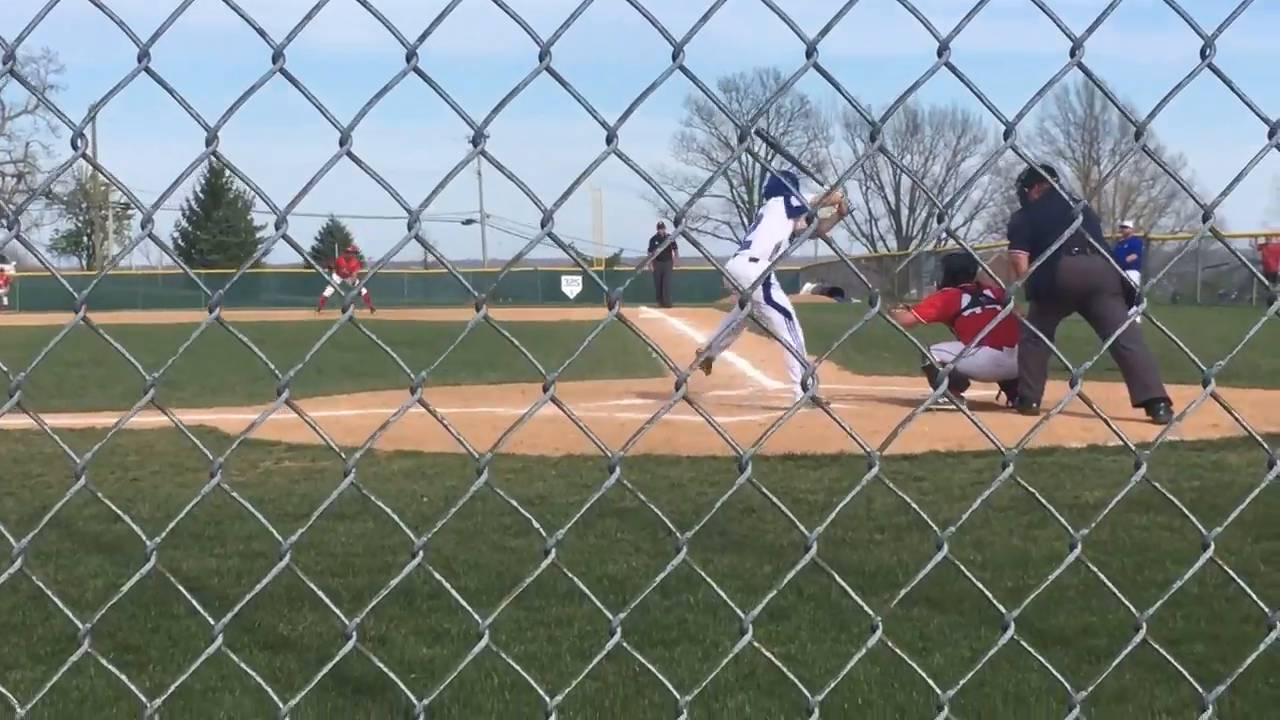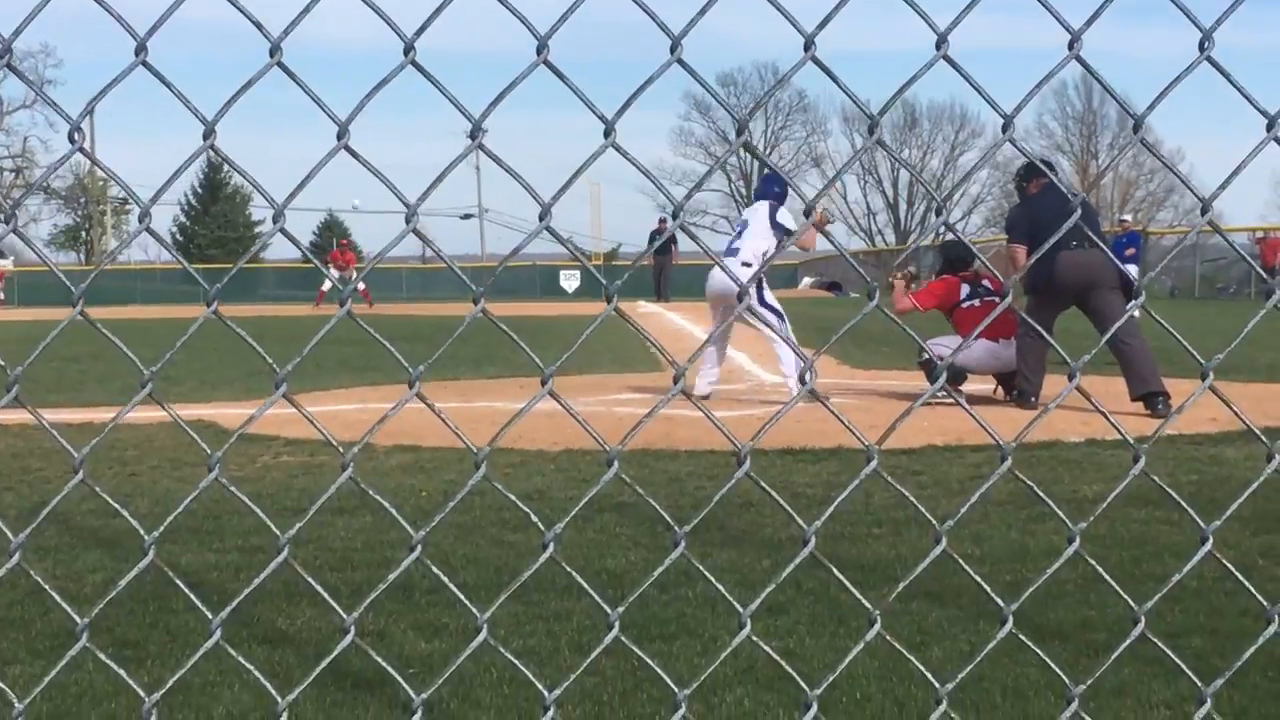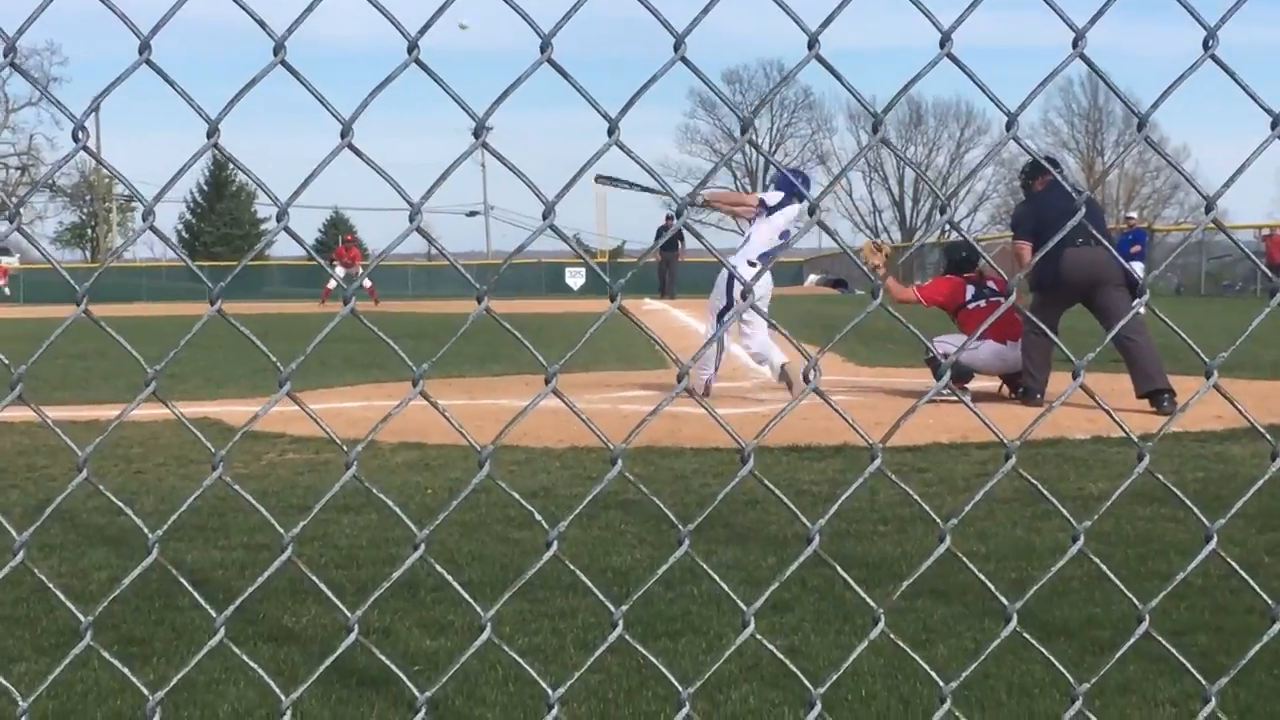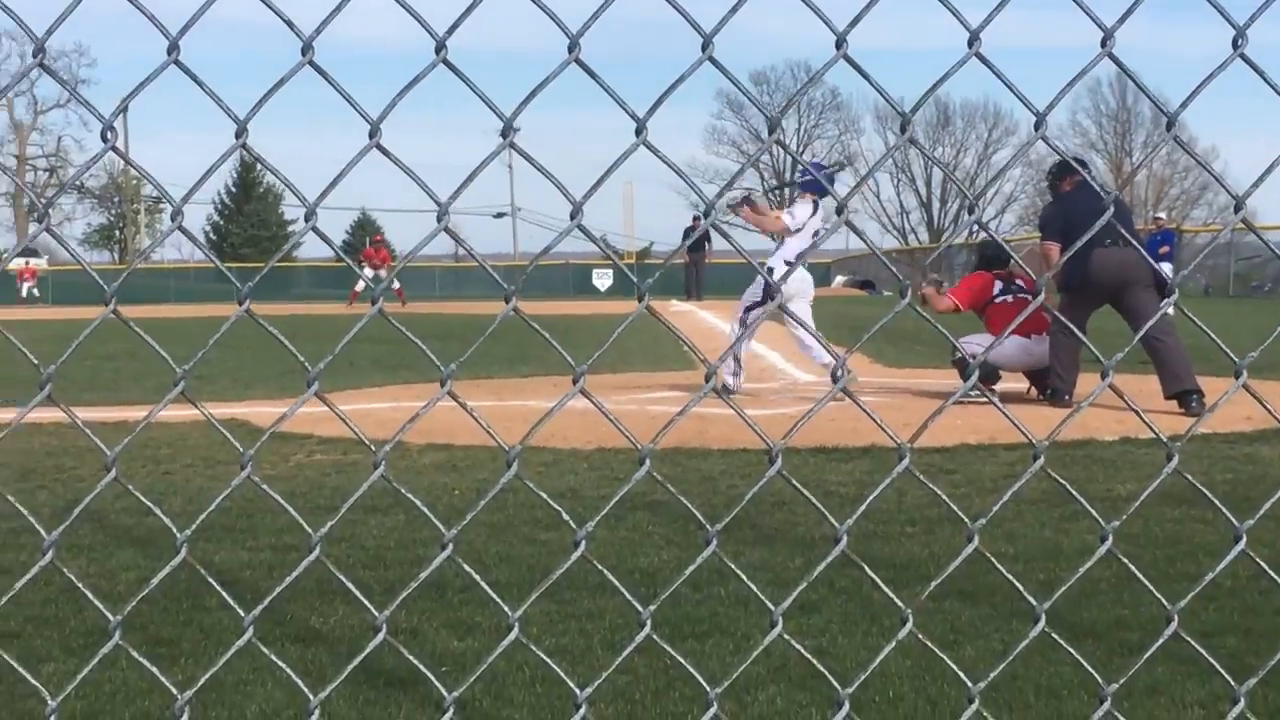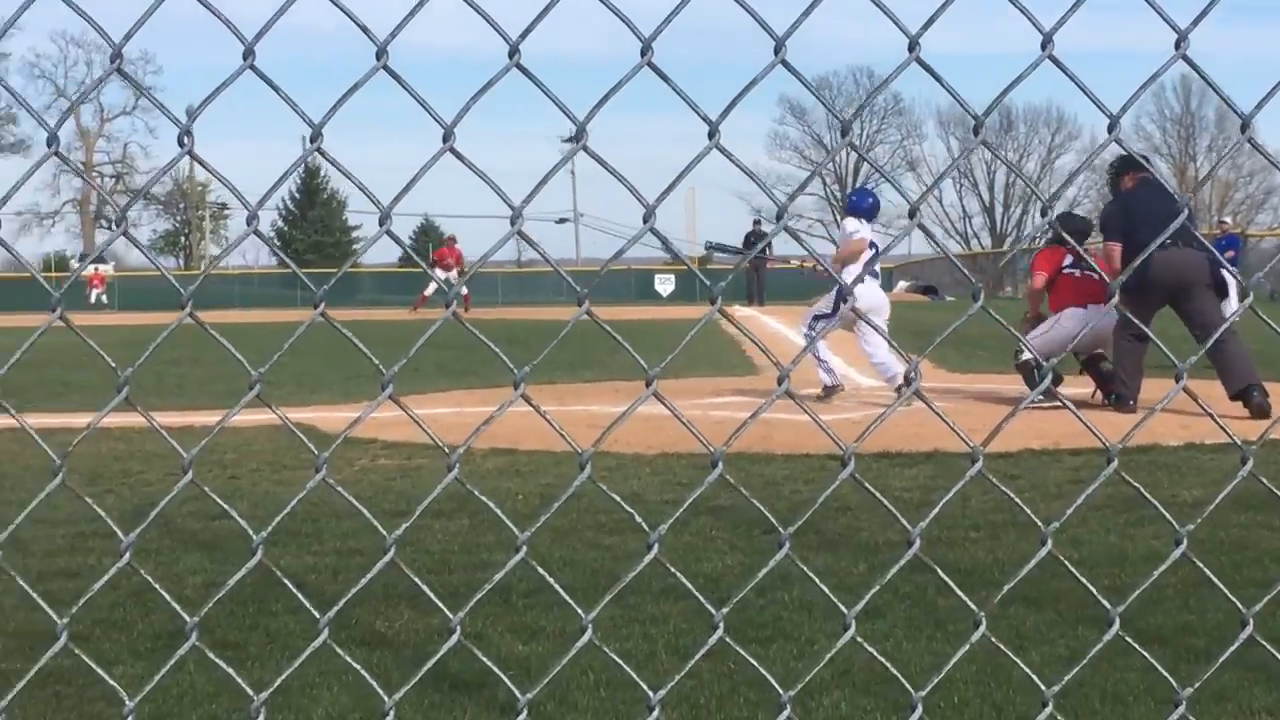
dt=0.2s
person 1, frame 1
left shoulder: (1025, 215)
right shoulder: (1082, 207)
left elbow: (1019, 260)
left wrist: (1031, 286)
left hip: (1061, 272)
right hip: (1101, 270)
left knee: (1034, 335)
right knee: (1125, 336)
left ankle: (1028, 400)
right ankle: (1156, 402)
person 1, frame 2
left shoulder: (1023, 209)
right shoulder: (1081, 202)
left elbow: (1017, 254)
left wrist: (1028, 281)
left hip: (1059, 266)
right hip: (1100, 263)
left knee: (1031, 329)
right knee: (1123, 330)
left ankle: (1027, 394)
right ankle: (1155, 397)
person 1, frame 3
left shoulder: (1029, 206)
right shoulder: (1087, 199)
left elbow: (1022, 251)
left wrist: (1035, 277)
left hip: (1064, 264)
right hip: (1105, 261)
left knee: (1038, 326)
right knee: (1129, 327)
left ankle: (1032, 390)
right ankle: (1161, 393)
person 1, frame 4
left shoulder: (1057, 207)
right shoulder: (1115, 200)
left elbow: (1051, 251)
left wrist: (1062, 280)
left hip: (1092, 265)
right hip: (1133, 262)
left knee: (1065, 326)
right knee: (1158, 328)
left ankle: (1060, 392)
right ankle: (1189, 395)
person 1, frame 5
left shoulder: (1118, 204)
right shoulder: (1174, 199)
left elbow: (1113, 253)
left wrist: (1121, 282)
left hip: (1153, 265)
right hip: (1195, 262)
left knee: (1129, 331)
right knee: (1217, 331)
left ankle: (1124, 396)
right ankle: (1252, 391)
person 2, frame 1
left shoulder: (782, 214)
right shoulder: (783, 203)
left elbow: (815, 229)
right elbow: (831, 198)
left wrist: (838, 214)
right wrist: (837, 199)
left hip: (734, 267)
right hip: (753, 270)
left knee: (745, 309)
right knee: (787, 328)
left ankle: (710, 350)
right ankle: (804, 392)
person 2, frame 2
left shoulder: (750, 211)
right shoulder: (776, 212)
right elbow: (806, 244)
left wrist: (815, 226)
right wrist: (815, 226)
left hip: (717, 276)
right hip: (745, 276)
left knee: (719, 332)
right knee: (779, 330)
left ankle: (702, 387)
right ankle: (800, 386)
person 2, frame 3
left shoulder: (782, 200)
right shoulder: (792, 210)
left elbow: (746, 201)
right elbow: (750, 210)
left wrist: (710, 197)
right wrist: (715, 202)
left hip: (738, 272)
right hip: (761, 279)
left knee: (718, 327)
right knee: (754, 336)
left ankle: (702, 384)
right ankle: (781, 367)
person 2, frame 4
left shoulder: (807, 206)
right shoulder: (811, 207)
left elbow: (771, 227)
right elbow: (776, 219)
left wrist: (743, 212)
right wrist: (752, 206)
left hip: (777, 275)
right hip: (801, 279)
left knee: (745, 324)
right knee: (805, 332)
left ankle: (731, 382)
right ankle: (835, 369)
person 2, frame 5
left shoulder: (850, 223)
right shoulder: (865, 229)
left elbow: (859, 244)
left wrist: (830, 260)
left hip: (851, 291)
right hip: (877, 297)
left knee: (811, 329)
right knee: (877, 349)
left ankle: (832, 382)
right ankle: (904, 380)
person 3, frame 1
left shoulder: (946, 296)
right shoulder: (994, 290)
left elbow: (904, 321)
left wrist: (898, 312)
left hip: (987, 361)
right hip: (1017, 362)
left knee: (933, 354)
left ankle: (951, 396)
right ankle: (1017, 393)
person 3, frame 2
left shoulder: (944, 284)
right shoulder: (991, 280)
left elbow: (900, 306)
left wrist: (899, 283)
left hip: (985, 353)
right hip: (1015, 354)
left knee: (930, 349)
left ankle: (949, 389)
right ankle: (1015, 387)
person 3, frame 3
left shoulder: (948, 284)
right shoulder: (996, 281)
left elbow: (902, 295)
left wrist: (883, 273)
left hip: (992, 353)
right hip: (1020, 353)
left knee: (936, 347)
left ankle: (955, 386)
right ankle: (1019, 384)
person 3, frame 4
left shoulder: (977, 280)
right shoulder: (1024, 280)
left elbow: (942, 306)
left wrist: (929, 292)
left hip: (1018, 348)
right hip: (1047, 348)
left knee: (962, 347)
left ankle: (982, 388)
right ankle: (1049, 388)
person 3, frame 5
left shoulder: (1049, 253)
right shoulder: (1093, 258)
left elbow: (1037, 285)
right elbow: (1109, 289)
left wrist: (1031, 314)
left hip: (1074, 316)
right hip: (1108, 318)
left knee: (1025, 351)
right knee: (1087, 349)
left ankle: (1045, 393)
right ankle: (1113, 393)
